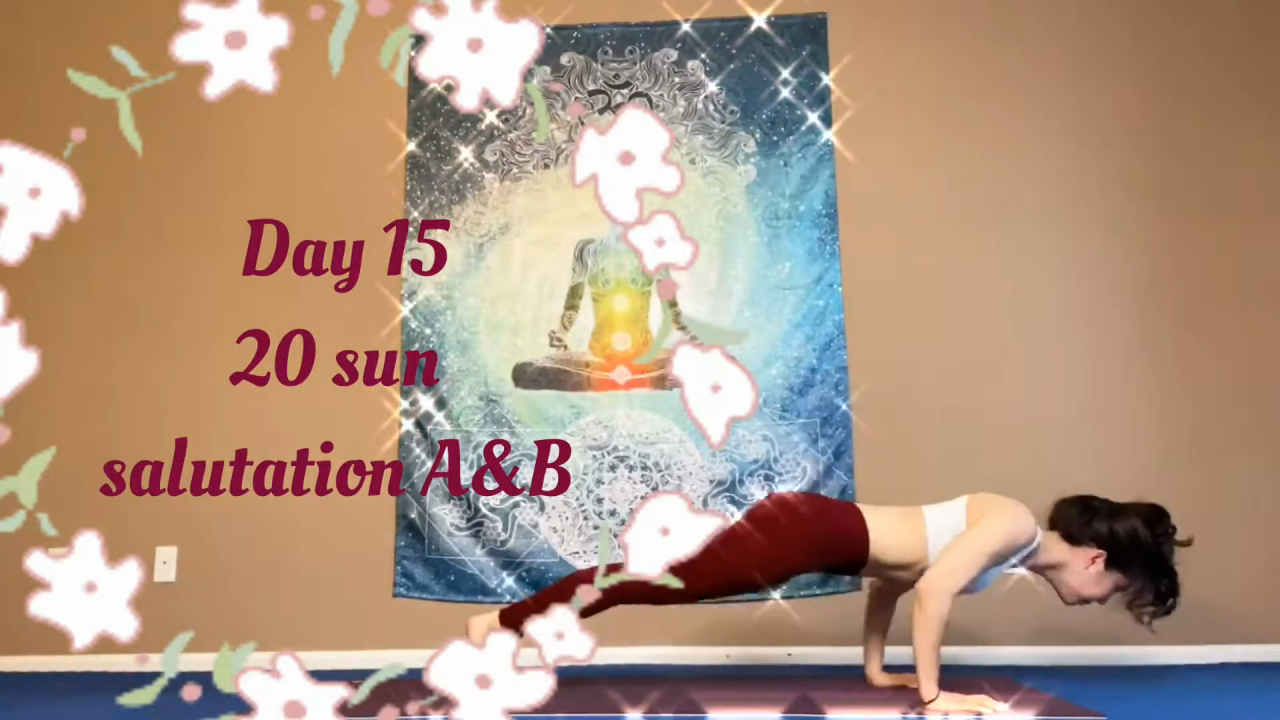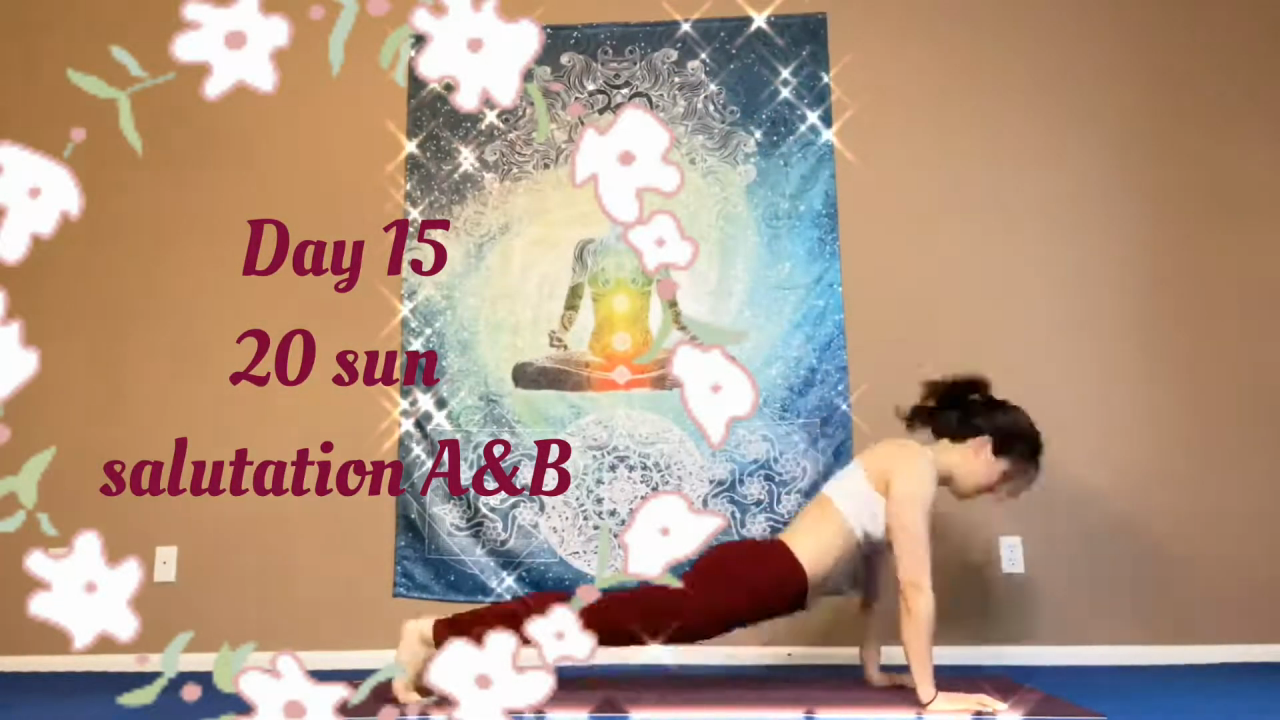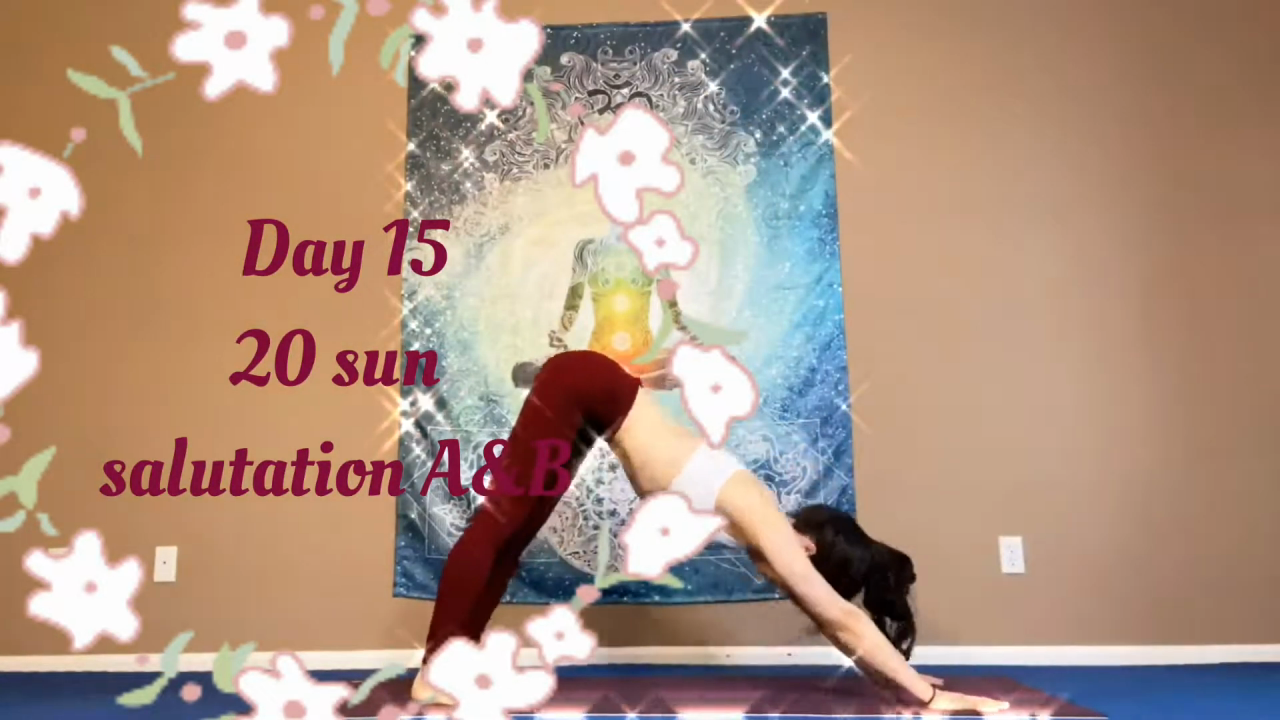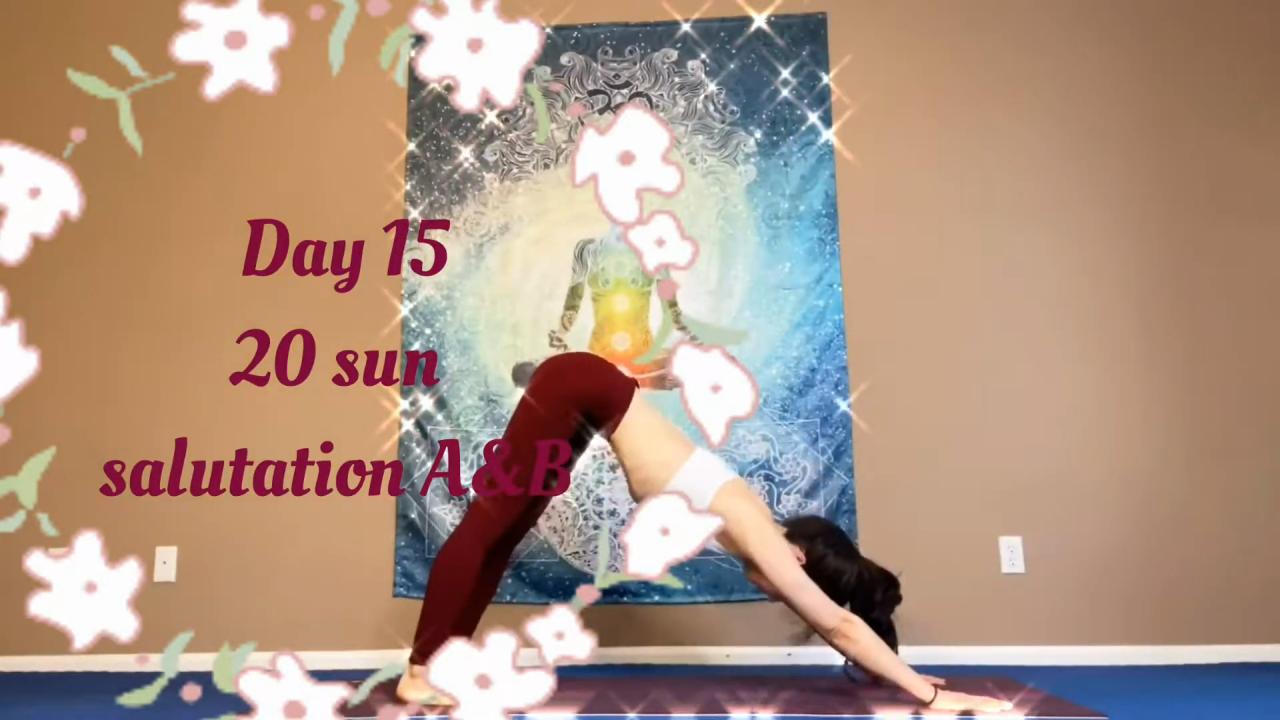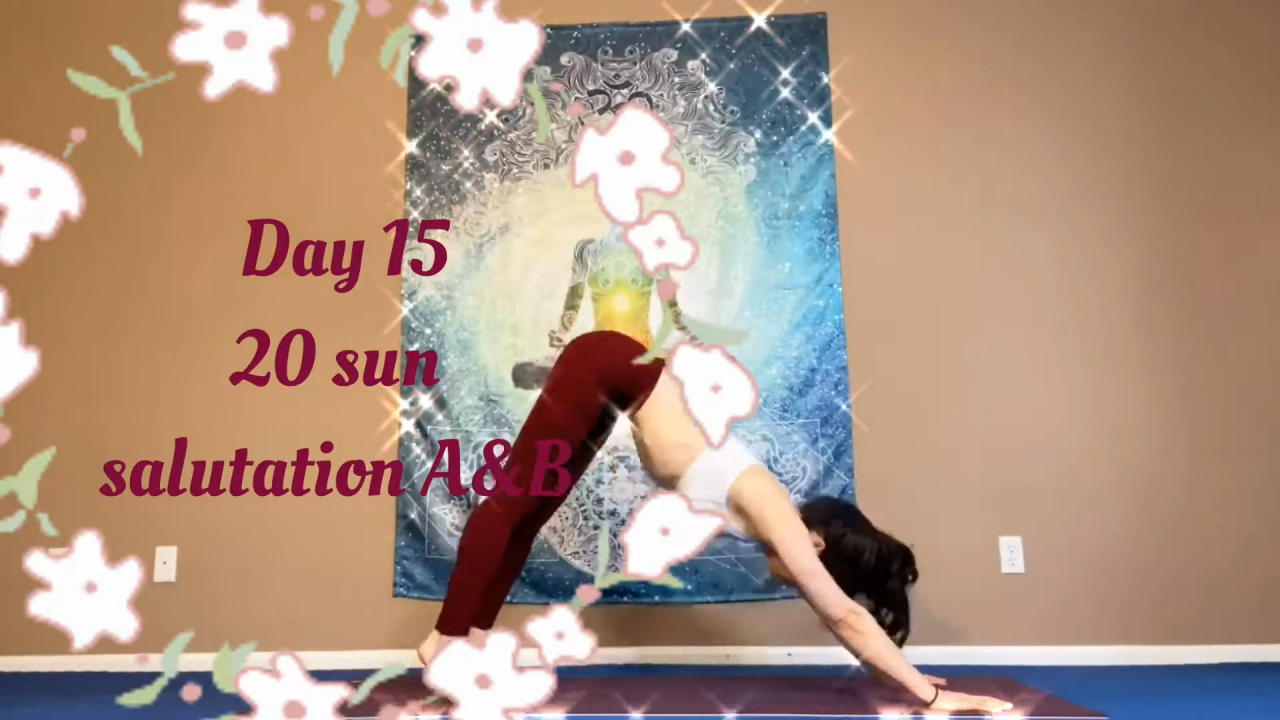
dt=0.4s
person 1, frame 1
left shoulder: (1003, 524)
right shoulder: (1015, 525)
left elbow: (903, 567)
right elbow: (935, 592)
left hip: (813, 525)
right hip: (809, 529)
left knee: (675, 580)
right knee: (676, 581)
right ankle: (507, 619)
person 1, frame 2
left shoulder: (899, 459)
right shoulder: (915, 469)
right elbow: (917, 590)
left wrist: (874, 660)
left hip: (760, 574)
left knee: (611, 619)
right knee: (604, 621)
right ankle: (436, 635)
person 1, frame 3
left shoulder: (768, 530)
right shoulder: (762, 524)
left elbow: (839, 619)
right elbow: (842, 619)
left hip: (595, 395)
right hip: (578, 386)
left knee: (512, 533)
right knee: (497, 528)
right ankle: (433, 672)
person 1, frame 4
left shoulder: (760, 534)
right shoulder: (753, 531)
left elbow: (835, 622)
right elbow: (839, 625)
left hip: (589, 396)
right hip: (575, 391)
left knee: (501, 532)
right knee: (486, 528)
left ankle: (439, 664)
right ankle: (420, 670)
person 1, frame 5
left shoulder: (773, 510)
right shoulder: (776, 515)
left elbow: (846, 612)
right elbow: (846, 615)
left hip: (622, 372)
right hip: (606, 367)
left knee: (524, 506)
right knee: (520, 505)
left ankle: (456, 634)
right ankle: (450, 637)
